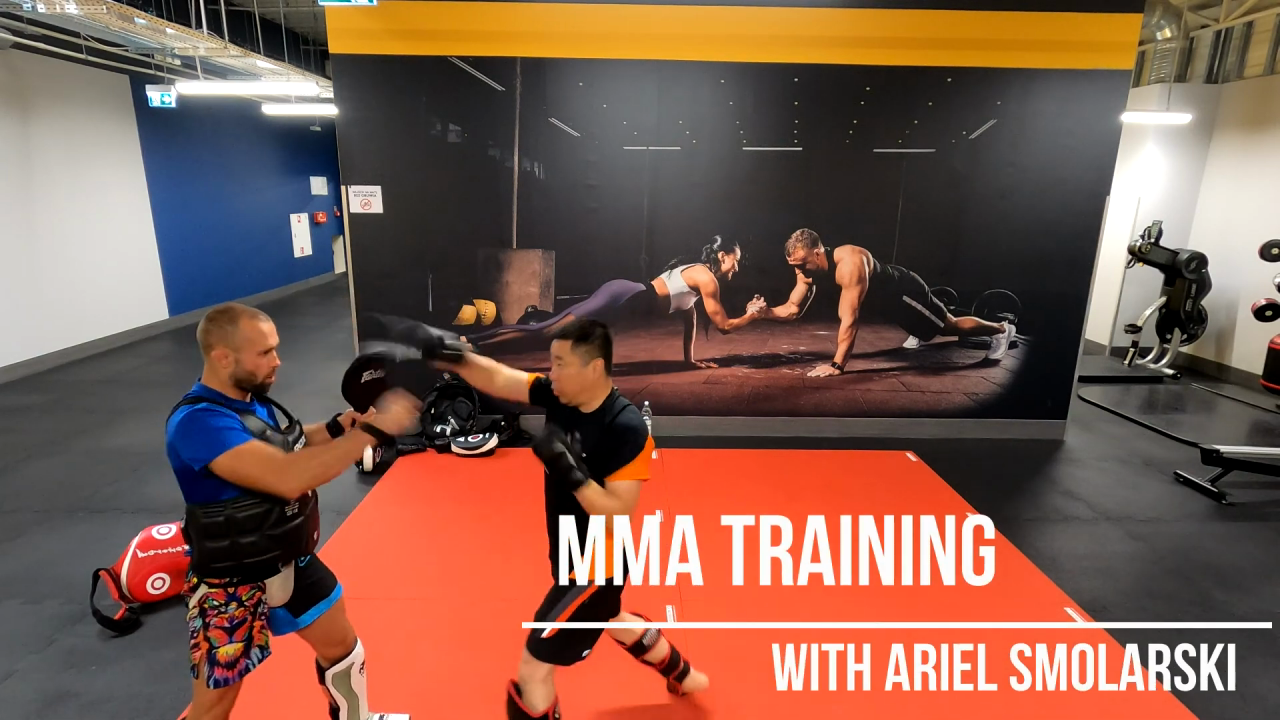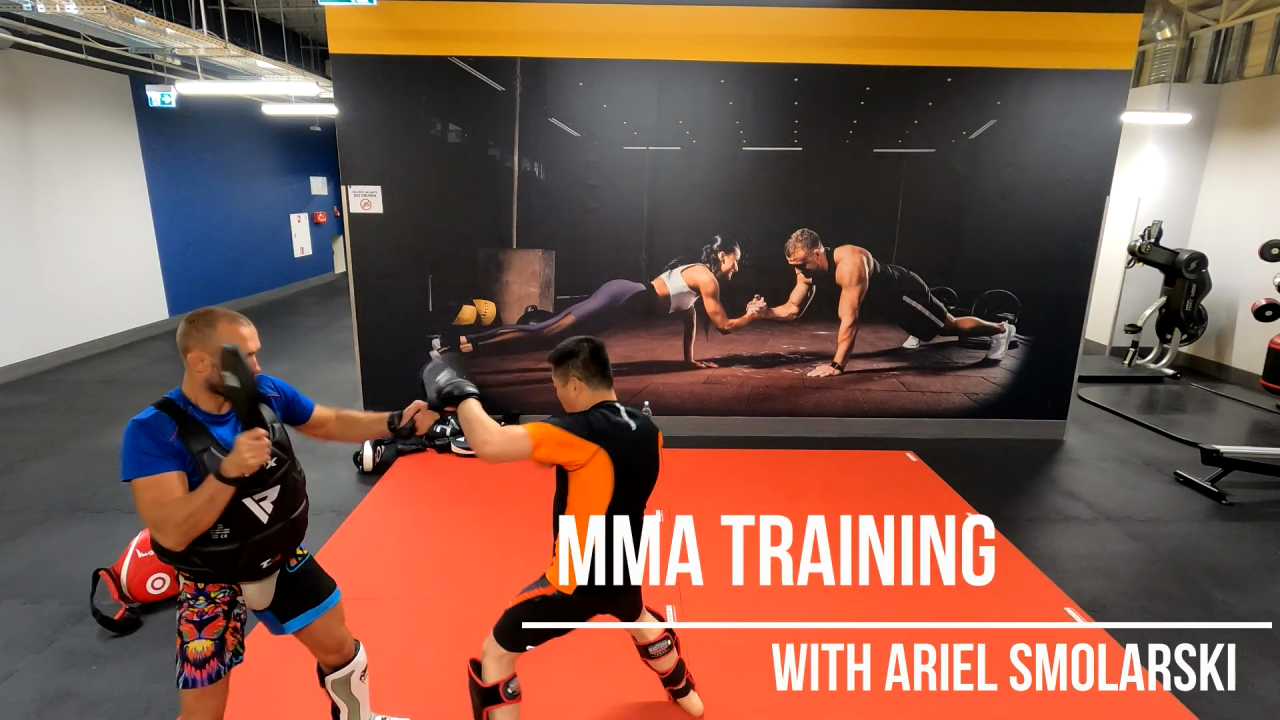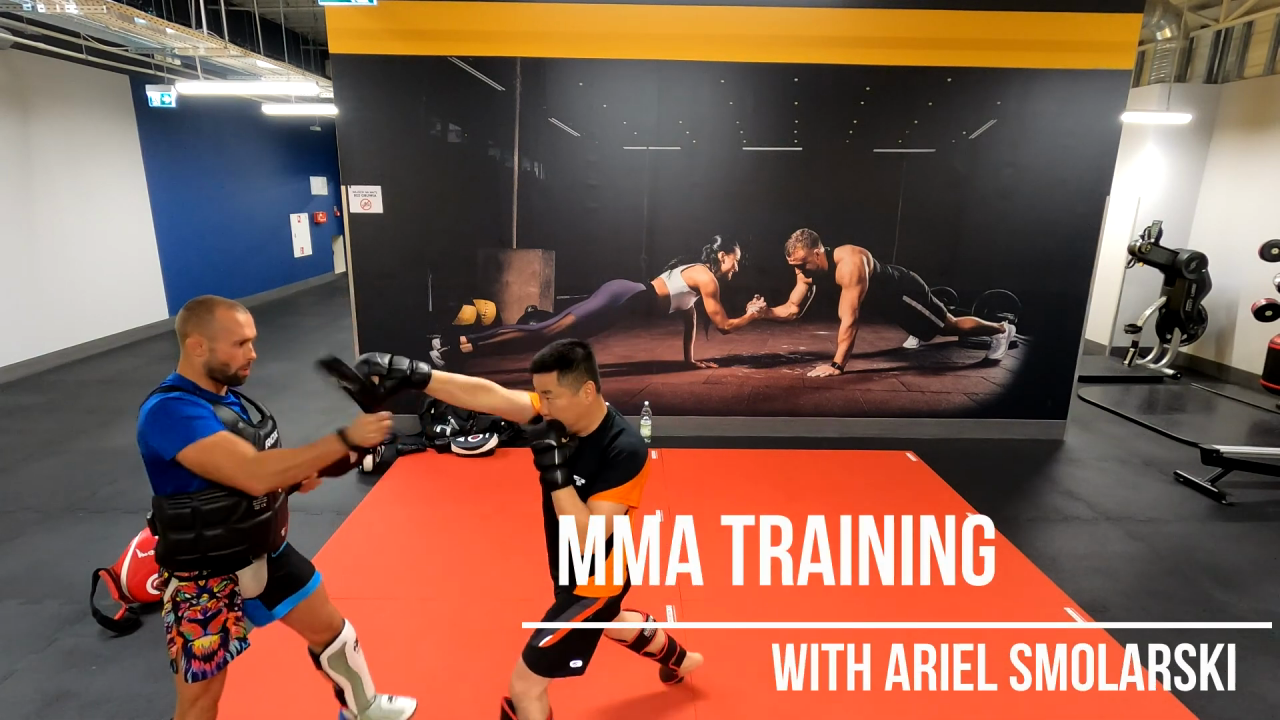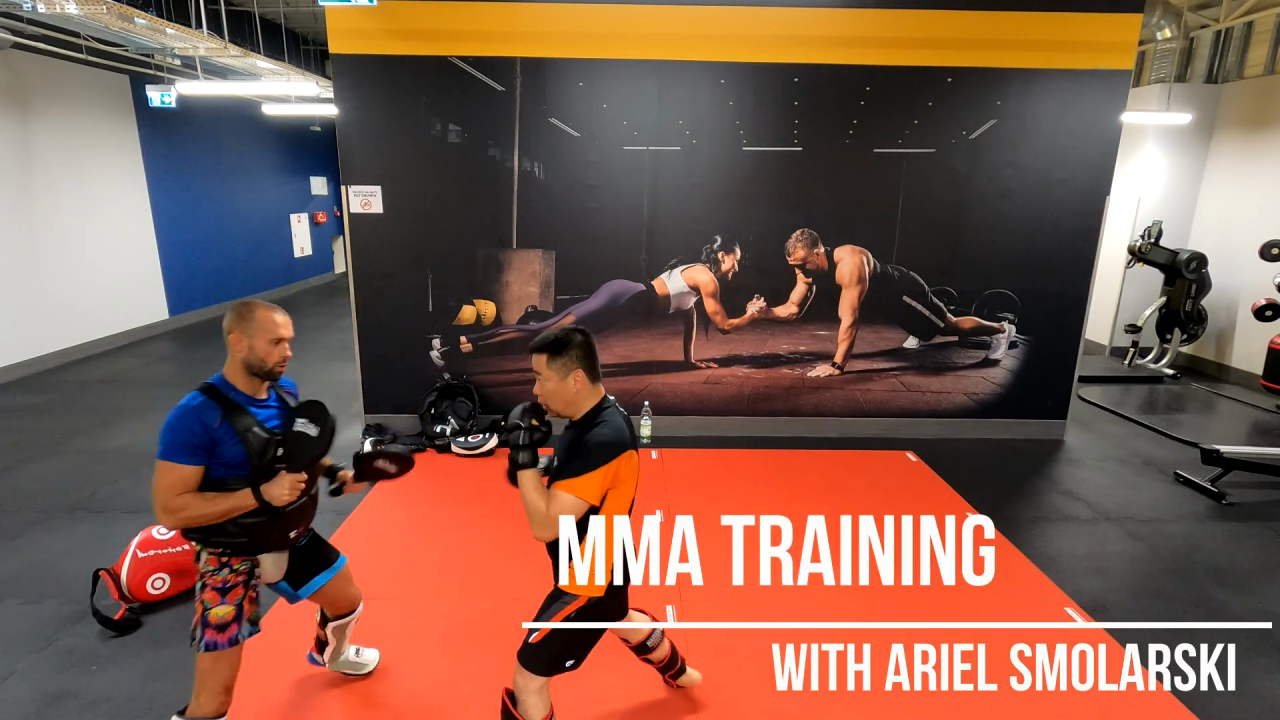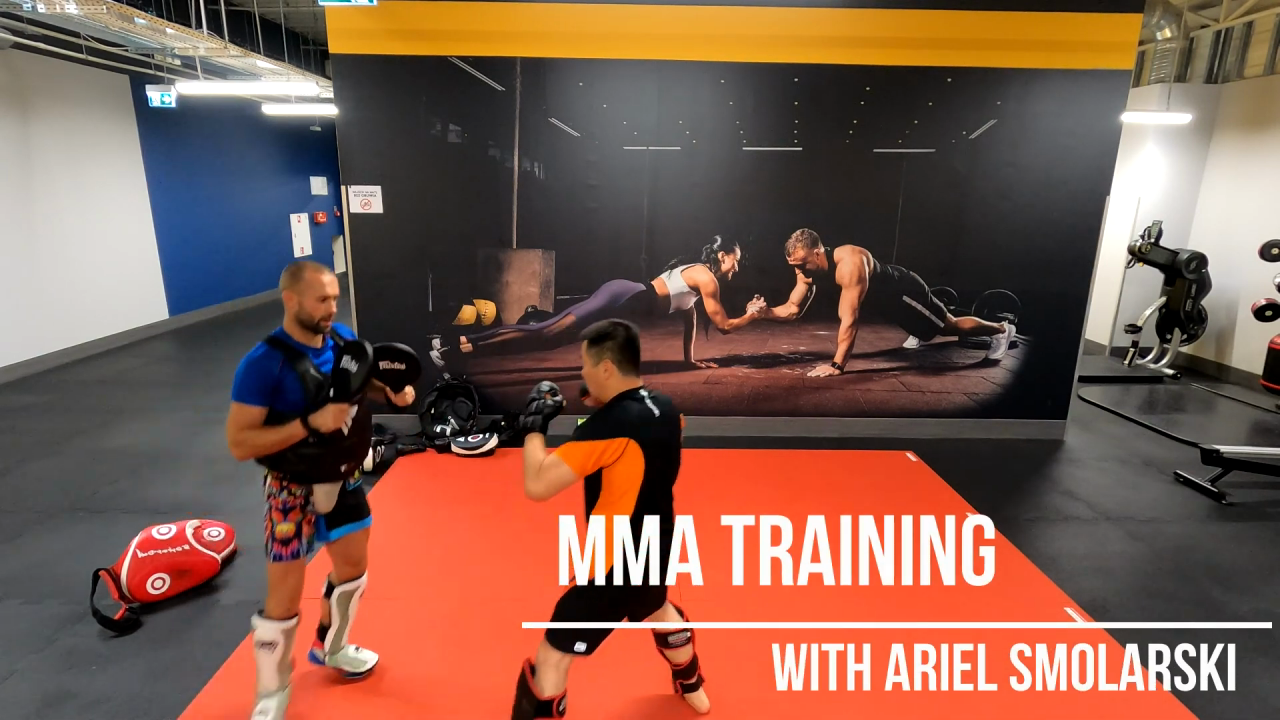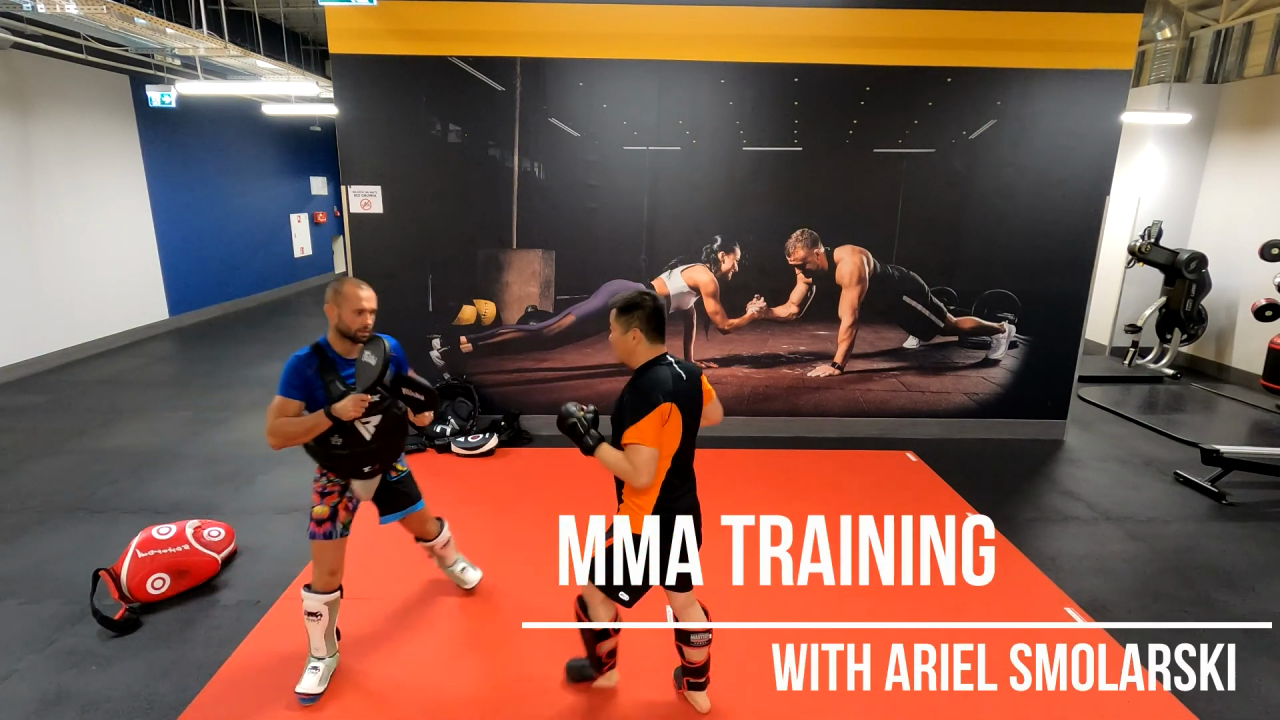
dt=0.3s
person 1, frame 1
left shoulder: (253, 394)
right shoulder: (196, 422)
right elbow: (289, 478)
left wrist: (340, 424)
right wrist: (375, 429)
left hip: (289, 562)
right hip: (232, 586)
left knee: (340, 644)
person 1, frame 2
left shoulder: (264, 391)
right shoulder: (151, 432)
left elbow: (327, 422)
right elbow: (172, 533)
left wrist: (397, 423)
right wrist: (229, 472)
left hip: (283, 563)
right hip: (214, 585)
left knee: (339, 649)
person 1, frame 3
left shoulder: (227, 393)
right shoulder: (169, 412)
right elbow: (257, 474)
left wrist: (292, 475)
right wrist: (347, 440)
left hip: (265, 554)
right hip: (203, 579)
left knee: (329, 628)
person 1, frame 4
left shoulder: (285, 392)
right shoulder: (195, 417)
right elbow: (170, 510)
left wrist: (332, 471)
right wrist: (261, 495)
left hip: (293, 539)
right hip: (233, 560)
left knee: (347, 600)
left ankle: (330, 653)
person 1, frame 5
left shoulder: (343, 337)
right shoulder: (262, 364)
left elbow: (368, 378)
right elbow: (240, 445)
left wrist: (395, 392)
right wrist: (310, 423)
left hip: (345, 477)
right hip: (293, 489)
left knee: (352, 568)
right knee: (284, 598)
left ankle: (329, 647)
person 1, frame 6
left shoulder: (388, 348)
right shoulder: (305, 366)
right elbow: (276, 434)
left wrist: (419, 411)
right wrist: (333, 413)
left hip: (387, 467)
right hip: (336, 478)
left knee: (428, 527)
right knee: (325, 574)
left ankle: (451, 563)
right ankle: (322, 655)
person 2, frame 1
left shoulder: (625, 427)
right shoulder: (563, 396)
left elbow: (618, 512)
right elbow: (498, 379)
left wrist: (575, 474)
right wrist: (455, 356)
left hip: (594, 564)
left knee: (534, 671)
right knee: (615, 620)
right ankle: (682, 676)
person 2, frame 2
left shoulder: (580, 429)
right shoulder: (646, 428)
left elbow: (489, 445)
left wrist: (460, 392)
left hip: (577, 577)
right hip: (628, 565)
left knee: (492, 657)
right knee: (636, 616)
person 2, frame 3
left shoulder: (626, 451)
right shoulder: (558, 417)
left elbow: (588, 537)
right elbow: (488, 394)
left wrist: (555, 472)
right wrist: (415, 373)
left hip: (596, 581)
right hip: (577, 572)
left knee: (526, 684)
right knee: (610, 619)
right ankle: (677, 660)
person 2, frame 4
left shoulder: (601, 440)
right shoulder: (594, 415)
left elbow: (545, 527)
left wrist: (523, 458)
right wrist: (530, 464)
left hip: (589, 580)
right hip: (608, 568)
left knee: (527, 680)
right knee: (618, 620)
right ankle: (677, 671)
person 2, frame 5
left shoulder: (608, 427)
right shoulder: (665, 407)
left elbow: (538, 485)
left wrist: (534, 422)
right wrist: (607, 401)
left hip: (615, 564)
right hip: (658, 550)
left knee: (549, 659)
right knee: (659, 611)
right ankle: (691, 686)
person 2, frame 6
left shoulder: (644, 392)
right shoulder: (688, 373)
left elbow: (639, 476)
right elbow: (713, 414)
left wrist: (589, 439)
left hip: (646, 521)
right hip: (684, 513)
left knee: (597, 594)
right knee: (683, 598)
left ankle: (601, 668)
right ankle: (696, 684)
person 3, frame 1
left shoulder: (697, 272)
right shoulder: (707, 278)
left elbow: (689, 315)
right elbow: (723, 325)
left wrist: (689, 358)
right wrist: (752, 315)
left hip: (624, 295)
right hip: (624, 298)
left knee: (549, 331)
right knee: (549, 333)
left ankle: (467, 342)
right ankle: (465, 345)
person 3, frame 2
left shoulder: (694, 272)
right shoulder: (707, 278)
left elbow: (689, 316)
right elbow: (723, 325)
left wrist: (690, 358)
right wrist: (751, 315)
left hip: (622, 294)
right hip: (624, 299)
left knee: (546, 332)
right knee: (547, 336)
left ankle: (460, 343)
right ankle: (461, 344)
person 3, frame 3
left shoulder: (694, 273)
right shoulder: (707, 278)
left elbow: (690, 317)
right elbow: (723, 325)
left wrist: (690, 358)
right wrist: (751, 315)
left hip: (622, 295)
right hip: (623, 299)
left knee: (546, 333)
right knee: (546, 336)
left ankle: (458, 343)
right ankle: (458, 347)
person 3, frame 4
left shoulder: (694, 272)
right shoulder: (707, 278)
left elbow: (689, 318)
right elbow: (724, 325)
left wrist: (690, 359)
right wrist: (752, 315)
left hip: (622, 294)
right hip: (624, 299)
left knee: (545, 332)
right knee: (547, 334)
left ankle: (458, 343)
right ankle: (458, 345)
person 3, frame 5
left shoulder: (695, 272)
right shoulder: (707, 278)
left elbow: (689, 316)
right elbow: (724, 325)
left wrist: (690, 359)
right wrist: (752, 315)
left hip: (622, 296)
right hip: (623, 300)
left knee: (545, 334)
right knee: (545, 335)
left ankle: (458, 342)
right ankle: (457, 347)
person 3, frame 6
left shoulder: (693, 271)
right shoulder: (707, 278)
left elbow: (689, 318)
right elbow: (723, 325)
left wrist: (689, 359)
right wrist: (751, 315)
left hip: (621, 295)
right hip: (622, 299)
left knee: (543, 333)
right knee: (543, 336)
left ankle: (460, 343)
right ankle: (460, 346)
person 4, frame 1
left shoulder: (849, 264)
right shoulder: (808, 268)
left elbow: (849, 319)
right elbow: (793, 309)
left wrist: (837, 365)
right wrist: (764, 312)
left hip: (904, 290)
right hip: (886, 294)
left knee: (949, 327)
left ankle: (1001, 330)
right ankle: (918, 335)
person 4, frame 2
left shoulder: (850, 263)
right shoulder: (808, 268)
left elbow: (849, 319)
right elbow: (793, 309)
left wrist: (837, 364)
right wrist: (764, 312)
left hip: (904, 290)
right hip: (886, 293)
left knee: (949, 326)
left ankle: (1001, 330)
right ankle: (919, 334)
person 4, frame 3
left shoulder: (849, 264)
right shoulder: (808, 268)
left elbow: (849, 319)
right elbow: (793, 309)
left wrist: (837, 365)
right wrist: (765, 313)
left hip: (904, 290)
right hip: (885, 294)
left knee: (949, 326)
left ankle: (1001, 330)
right ankle: (919, 334)
person 4, frame 4
left shoulder: (849, 264)
right shoulder: (808, 269)
left elbow: (849, 319)
right elbow: (793, 309)
left wrist: (837, 365)
right wrist: (765, 313)
left hip: (904, 290)
right hip: (885, 294)
left knee: (948, 327)
left ankle: (1001, 330)
right ankle: (919, 334)
person 4, frame 5
left shoulder: (849, 264)
right shoulder: (808, 268)
left elbow: (849, 318)
right elbow: (793, 309)
left wrist: (837, 365)
right wrist: (765, 312)
left hip: (904, 289)
right hip: (886, 293)
left knee: (949, 326)
left ankle: (1001, 330)
right ankle: (919, 335)
person 4, frame 6
left shoulder: (850, 264)
right shoulder: (808, 269)
left elbow: (849, 319)
right elbow: (793, 309)
left wrist: (837, 365)
right wrist: (766, 312)
left hip: (904, 290)
right hip: (885, 293)
left knee: (949, 327)
left ankle: (1001, 330)
right ankle: (919, 334)
